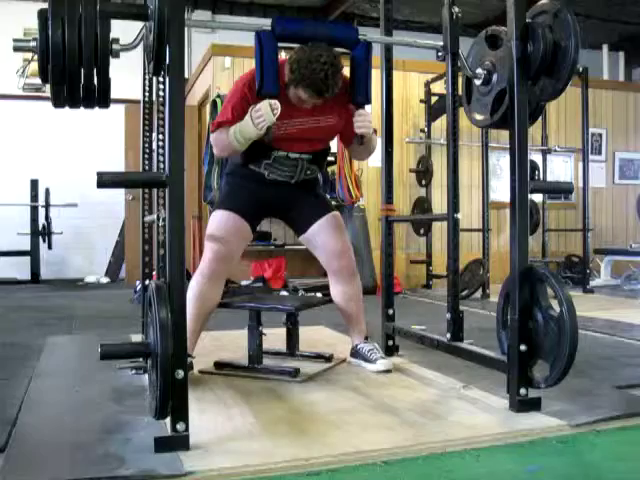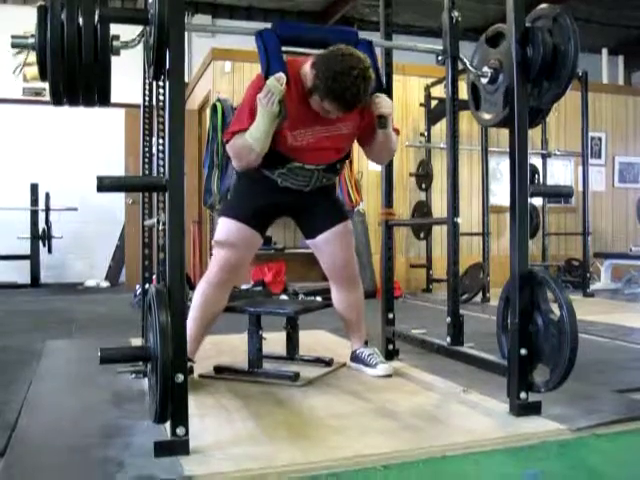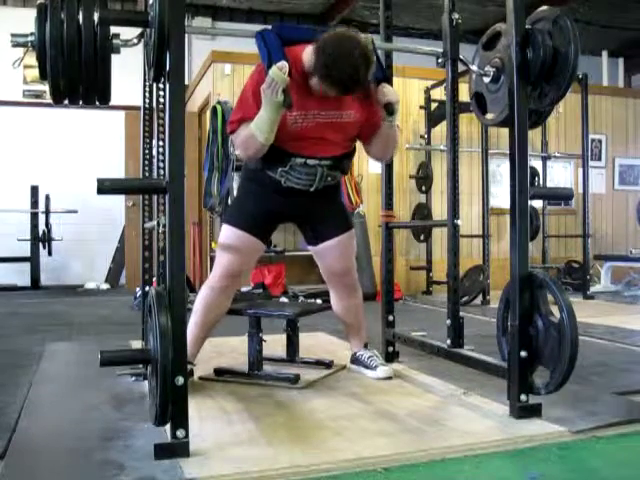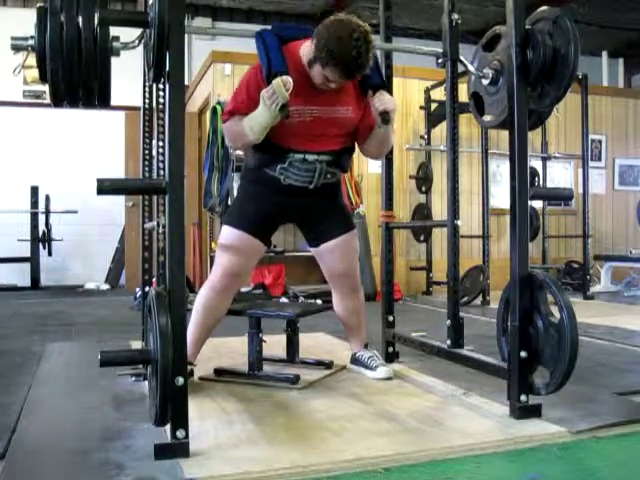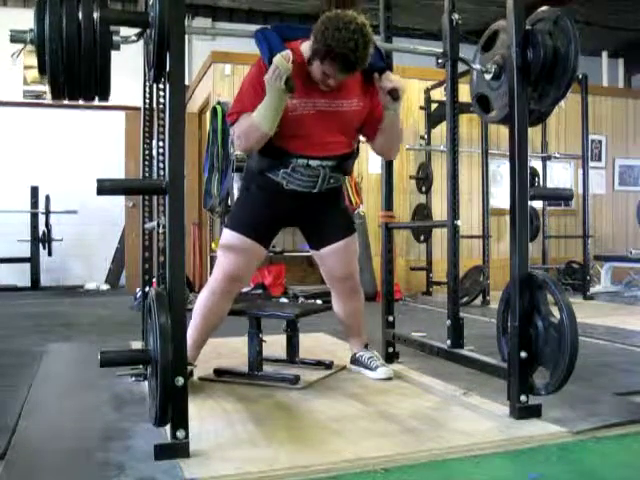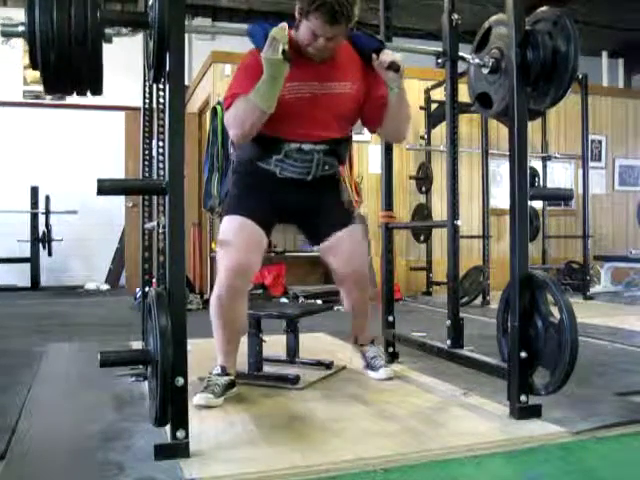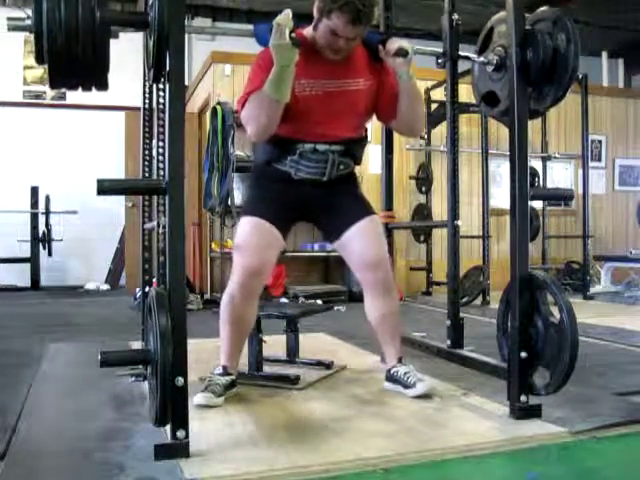
dt=0.7s
person 1, frame 1
left shoulder: (342, 91)
right shoulder: (255, 83)
left elbow: (359, 152)
right elbow: (219, 146)
left wrist: (366, 135)
right wrist: (250, 128)
left hip: (303, 185)
right hip: (249, 180)
left knee: (343, 262)
right knee: (213, 261)
left ankle: (360, 343)
right ankle: (183, 352)
person 1, frame 2
left shoulder: (358, 94)
right shoulder: (272, 84)
left elbow: (382, 156)
right elbow: (240, 159)
left wrist: (384, 125)
right wrist: (266, 118)
left hip: (318, 188)
right hip: (261, 182)
left knee: (346, 271)
right knee: (222, 268)
left ankle: (360, 349)
right ankle: (183, 358)
person 1, frame 3
left shoulder: (360, 87)
right shoulder: (274, 72)
left elbow: (381, 152)
right elbow: (244, 149)
left wrist: (388, 117)
right wrist: (271, 107)
left hip: (322, 192)
right hip: (265, 186)
left knee: (345, 277)
right knee: (225, 274)
left ankle: (360, 351)
right ankle: (184, 361)
person 1, frame 4
left shoulder: (358, 83)
left elbow: (373, 150)
right elbow: (232, 137)
left wrist: (384, 123)
right wrist: (266, 113)
left hip: (323, 191)
right hip: (266, 185)
left knee: (347, 277)
right knee: (225, 275)
left ankle: (360, 351)
right ankle: (182, 361)
person 1, frame 5
left shoulder: (364, 82)
right shoulder: (273, 66)
left elbow: (387, 149)
right elbow: (243, 141)
left wrist: (392, 106)
right wrist: (276, 96)
left hip: (325, 194)
right hip: (268, 188)
left knee: (347, 279)
right knee: (225, 279)
left ankle: (360, 351)
right ankle: (182, 363)
person 1, frame 6
left shoulder: (360, 64)
right shoulder: (263, 57)
left elbow: (395, 133)
right elbow: (237, 130)
left wrist: (394, 83)
right wrist: (272, 76)
left hip: (320, 184)
right hip: (260, 180)
left knee: (356, 274)
right knee: (231, 275)
left ankle: (365, 343)
right ankle: (224, 372)
person 1, frame 7
left shoulder: (372, 63)
right shoulder: (277, 55)
left elbow: (413, 127)
right elbow: (256, 128)
left wrist: (403, 72)
right wrist: (284, 64)
left hip: (339, 182)
right hip: (278, 180)
left knee: (379, 270)
right knee: (246, 274)
left ankle: (395, 367)
right ankle: (225, 373)
